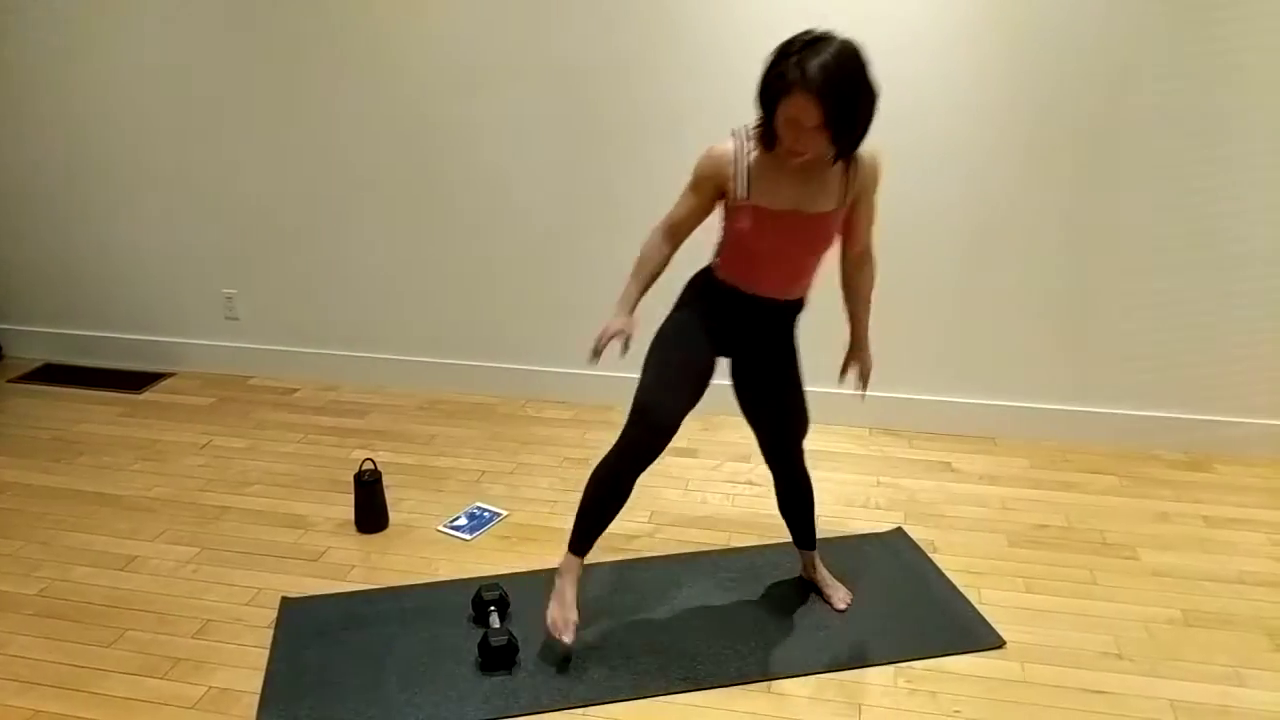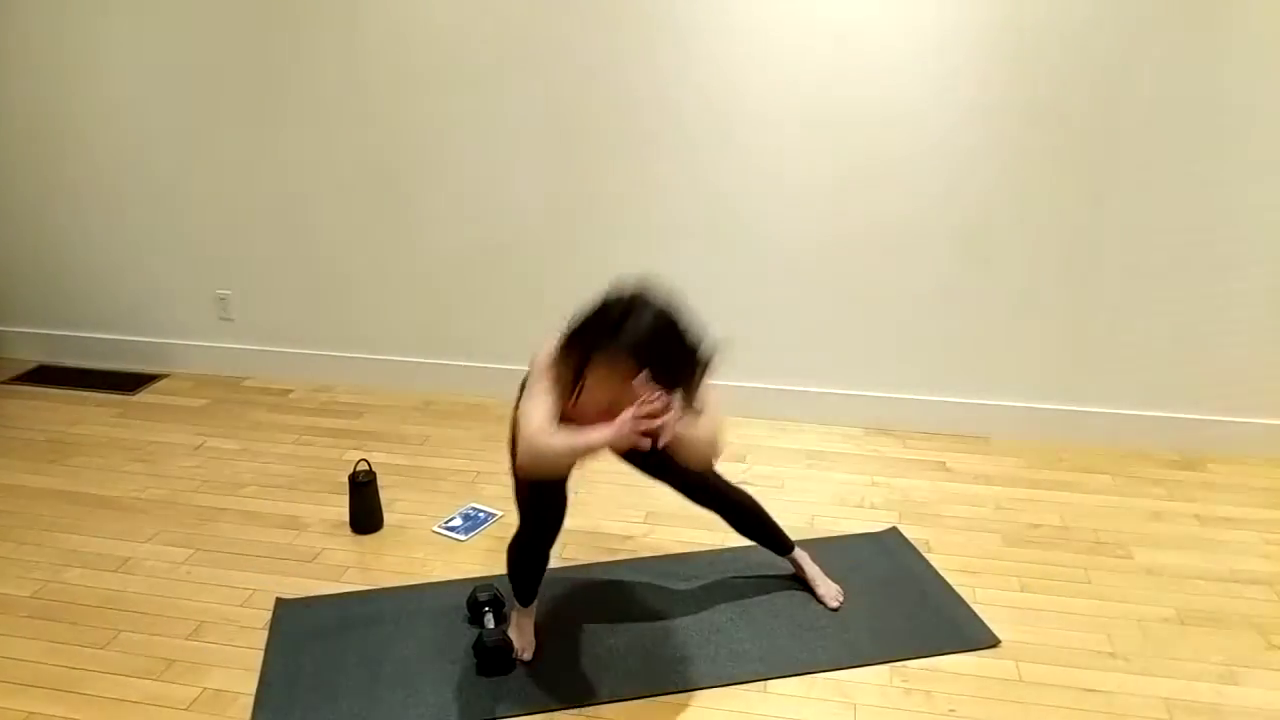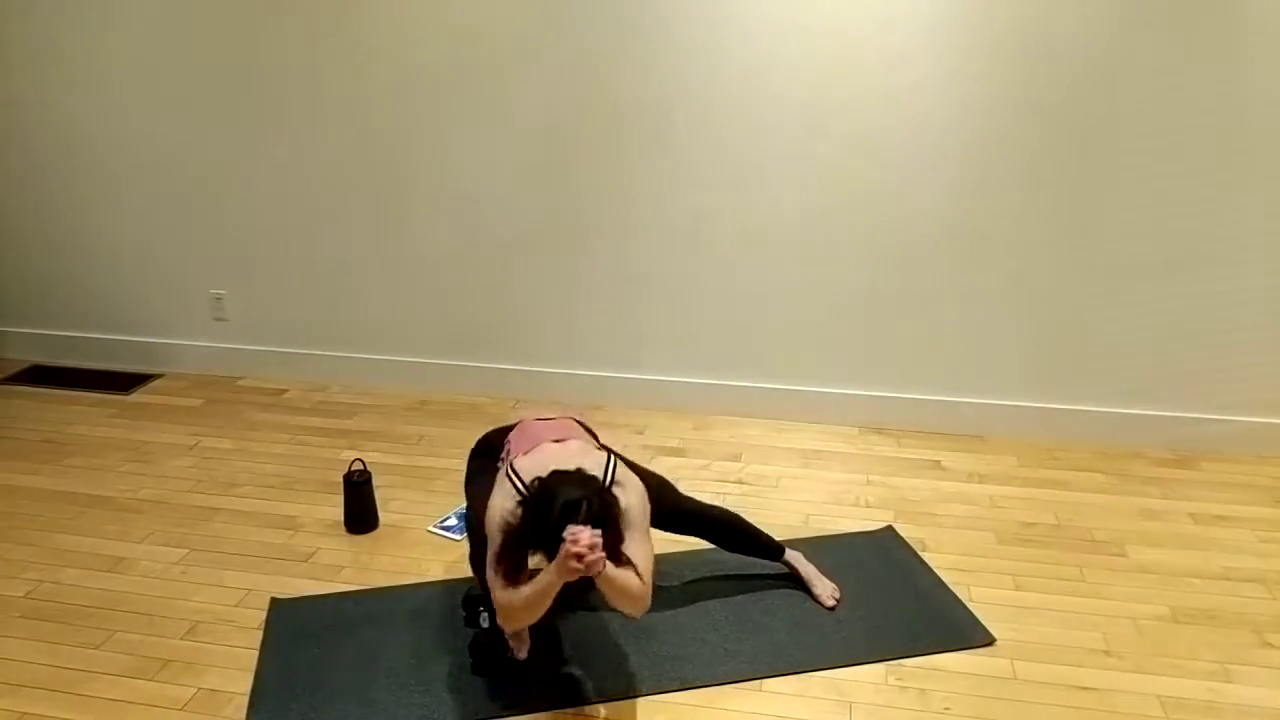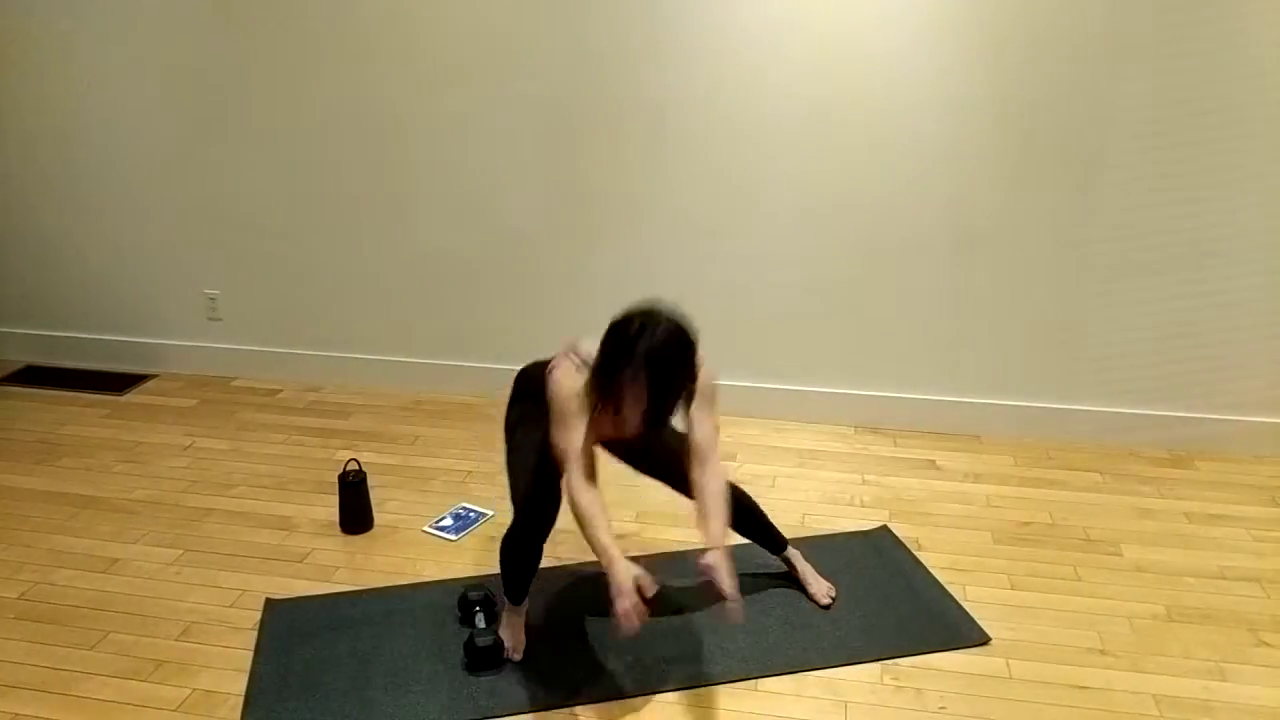
dt=0.4s
person 1, frame 1
left shoulder: (859, 172)
right shoulder: (729, 160)
left elbow: (859, 258)
right elbow: (670, 232)
left wrist: (860, 338)
right wrist: (625, 307)
left hip: (774, 327)
right hip: (707, 310)
left knee: (786, 455)
right knee: (640, 441)
left ankle: (811, 563)
right ankle: (570, 572)
person 1, frame 2
left shoulder: (678, 364)
right shoulder: (558, 363)
left elbow: (704, 452)
right elbow: (531, 454)
left wrist: (677, 428)
right wrist: (610, 433)
right hip: (563, 430)
left knee: (712, 489)
right knee: (538, 527)
left ankle: (800, 560)
right ankle: (522, 612)
person 1, frame 3
left shoulder: (625, 492)
right shoulder: (508, 503)
left elbow: (639, 600)
right elbow: (507, 616)
left wrist: (600, 567)
right wrist: (559, 568)
left hip: (577, 438)
right hip: (497, 451)
left knee: (685, 511)
right knee: (488, 560)
left ankle: (793, 560)
person 1, frame 4
left shoulder: (690, 377)
right shoulder: (574, 380)
left elbow: (709, 463)
right elbow: (579, 484)
left wrist: (717, 549)
right wrist: (616, 566)
right hip: (541, 402)
right knee: (532, 517)
left ankle: (791, 558)
right ankle: (513, 611)
